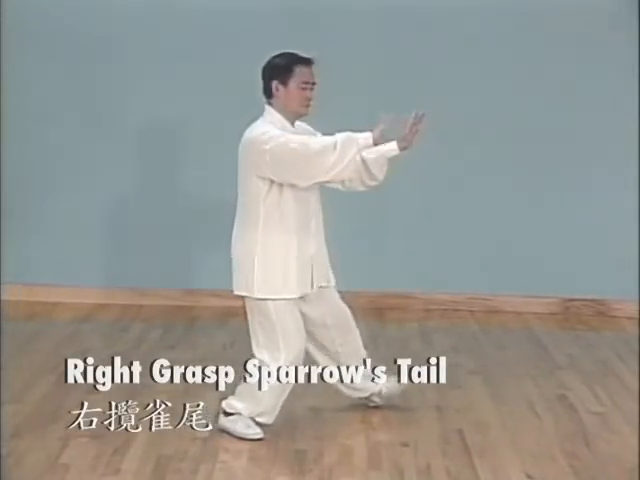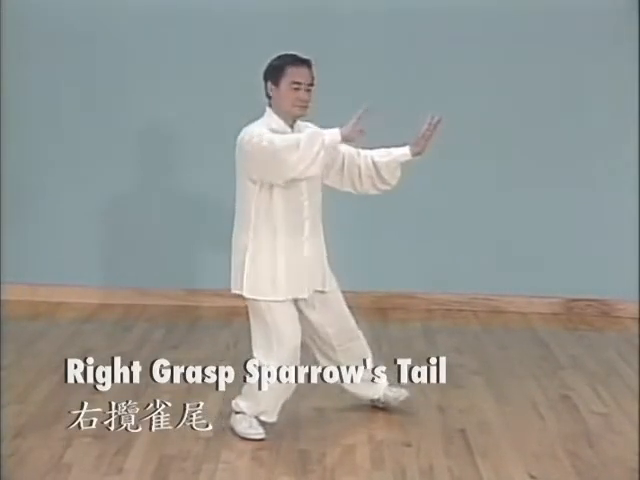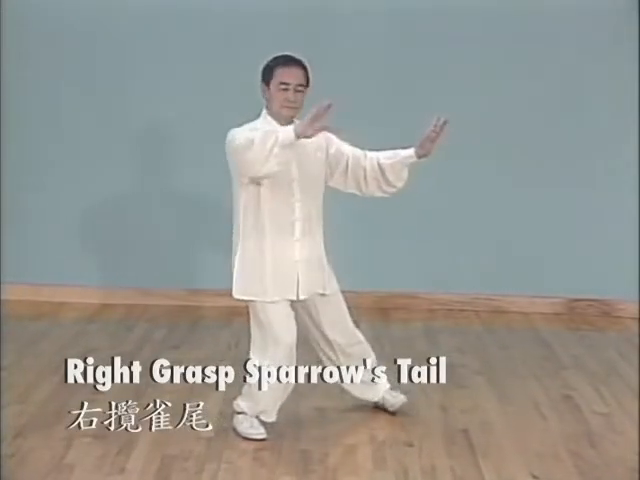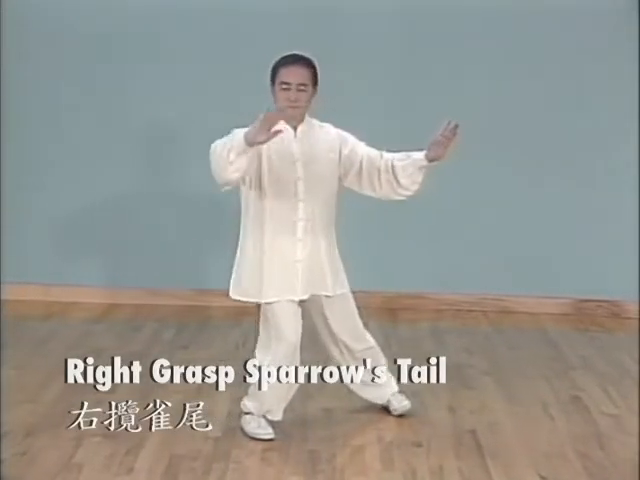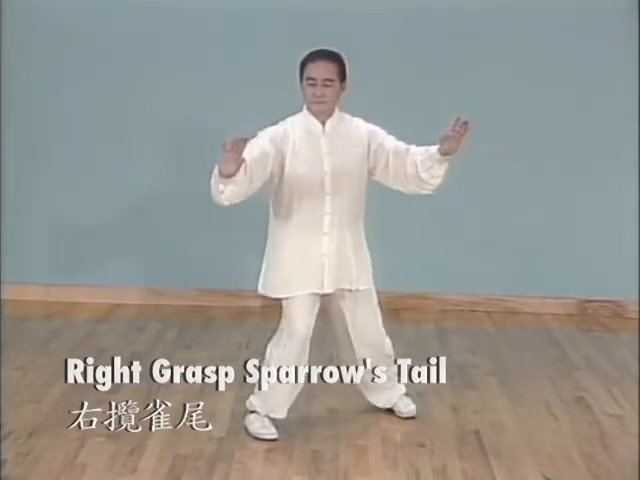
dt=0.4s
person 1, frame 1
left shoulder: (300, 133)
right shoulder: (261, 138)
left elbow: (345, 167)
right elbow: (319, 157)
left wrist: (396, 147)
right wrist: (368, 138)
left hip: (302, 260)
right hip: (269, 263)
left knee: (334, 324)
right knee: (284, 349)
left ankle: (365, 386)
right ankle: (237, 411)
person 1, frame 2
left shoulder: (309, 135)
right shoulder: (254, 139)
left elbow: (357, 167)
right elbow: (287, 155)
left wrist: (409, 152)
right wrist: (338, 135)
left hip: (307, 261)
right hip: (268, 263)
left knee: (337, 329)
right knee: (281, 346)
left ankle: (371, 388)
right ankle: (247, 411)
person 1, frame 3
left shoulder: (319, 142)
right shoulder: (243, 137)
left elbow: (364, 168)
right elbow: (253, 155)
left wrist: (414, 154)
right wrist: (295, 133)
left hip: (309, 262)
right hip: (266, 264)
left knee: (339, 332)
right knee: (278, 344)
left ankle: (374, 389)
right ankle: (249, 410)
person 1, frame 4
left shoulder: (333, 140)
right shoulder: (251, 140)
left elbow: (380, 170)
right elbow: (224, 164)
left wrist: (426, 158)
right wrist: (251, 140)
left hip: (321, 261)
right hip: (273, 263)
left knee: (349, 332)
right knee: (282, 343)
left ankle: (383, 390)
right ankle: (256, 410)
person 1, frame 5
left shoulder: (364, 136)
right shoulder: (280, 136)
left elbow: (407, 165)
right elbow: (250, 171)
left wrist: (441, 153)
right wrist: (229, 171)
left hip: (348, 255)
right hip: (298, 258)
left knee: (369, 332)
right knee: (294, 335)
left ankle: (389, 393)
right ankle: (262, 408)
